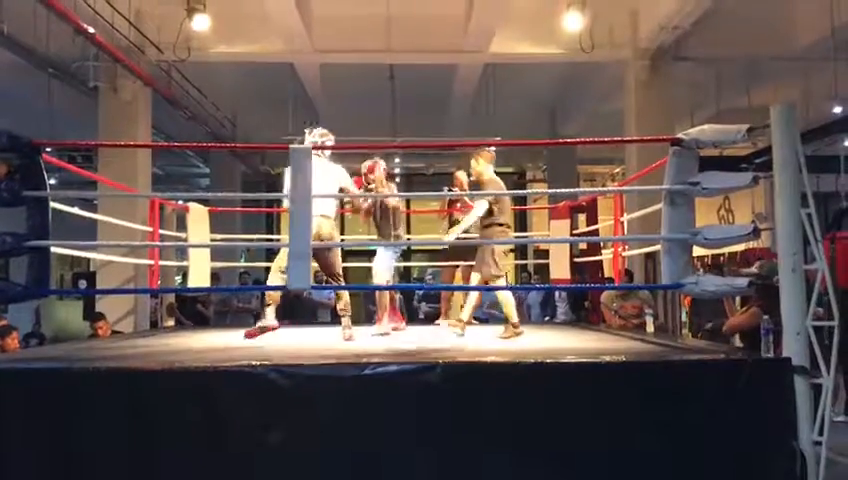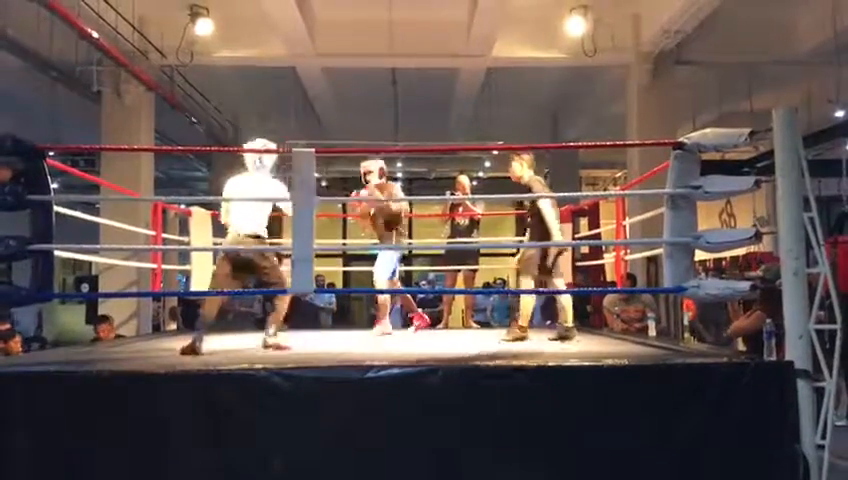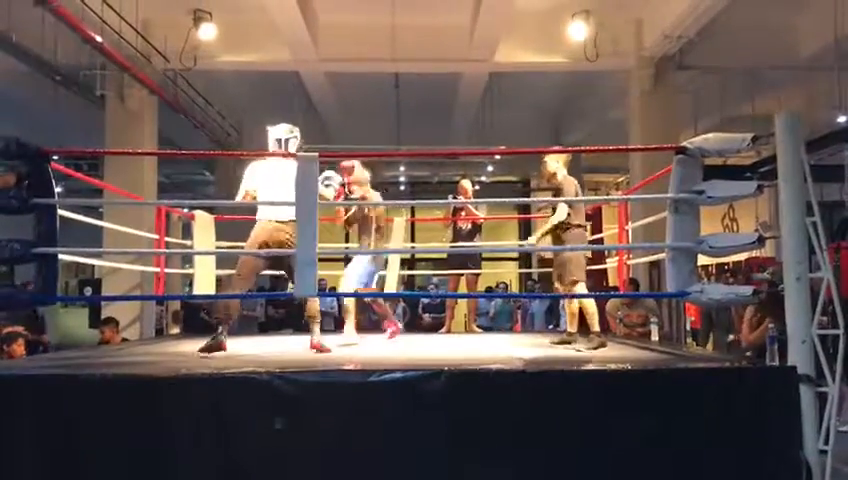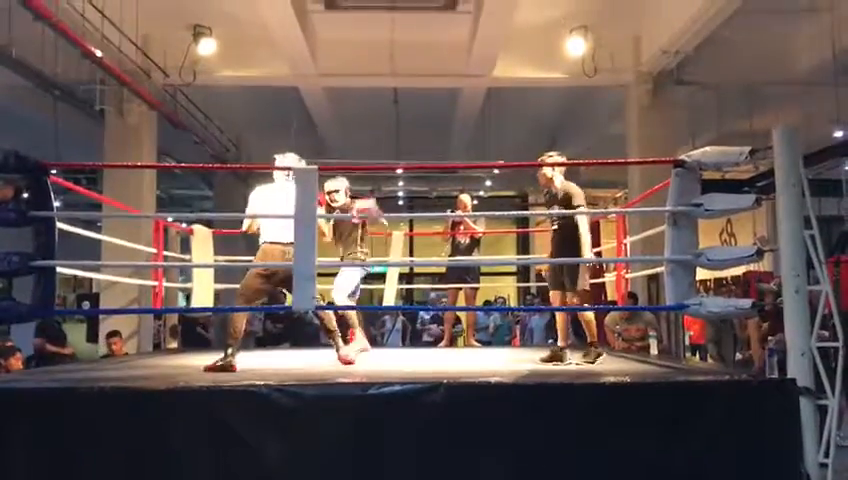
dt=0.5s
person 1, frame 1
right shoulder: (336, 170)
right elbow: (356, 197)
right hip: (328, 227)
left knee: (278, 272)
right knee: (336, 280)
left ankle: (269, 317)
right ankle: (347, 327)
person 1, frame 2
left shoulder: (232, 183)
right shoulder: (273, 184)
left elbow: (224, 218)
right elbow: (294, 212)
left hip: (232, 242)
right hip: (256, 245)
left knee: (216, 294)
right knee: (282, 288)
left ankle: (197, 339)
right ankle: (271, 335)
person 1, frame 3
left shoulder: (257, 167)
right shoulder: (300, 169)
left elbow: (242, 199)
left hip: (264, 230)
right hip: (290, 232)
left knee: (239, 284)
left ankle: (220, 334)
right ankle: (316, 336)
person 1, frame 4
left shoulder: (260, 192)
left elbow: (247, 227)
left hip: (269, 255)
right hip: (295, 256)
left knee: (242, 303)
left ankle: (229, 357)
right ankle: (340, 348)
person 2, frame 1
left shoulder: (491, 183)
right shoulder: (493, 183)
left elbow: (478, 211)
right elbow: (483, 212)
left wrist: (457, 231)
right wrist: (459, 229)
left hip: (495, 237)
right hip: (490, 238)
left knee: (498, 282)
right knee: (476, 279)
left ankle: (514, 325)
right ankle: (462, 321)
person 2, frame 2
left shoulder: (534, 183)
right shoulder: (534, 184)
left elbow: (546, 209)
left wrist: (556, 234)
right wrist: (523, 251)
left hip: (545, 238)
right hip: (545, 240)
left knee: (527, 281)
right knee: (557, 283)
left ankle: (521, 328)
right ankle: (568, 328)
person 2, frame 3
left shoulder: (567, 183)
right shoulder: (559, 187)
left elbow: (561, 215)
left wrist: (538, 235)
left hip: (572, 240)
right hip: (563, 242)
left knee: (576, 286)
right knee: (564, 287)
left ankle: (597, 335)
right ankle: (571, 332)
person 2, frame 4
left shoulder: (571, 190)
right shoulder: (550, 196)
left elbow: (582, 221)
left wrist: (586, 250)
right wrist: (549, 258)
left hip: (574, 252)
right hip: (558, 253)
left knee: (578, 299)
right knee: (557, 300)
left ankle: (594, 346)
right ankle: (560, 349)
person 3, frame 1
left shoulder: (389, 187)
right shoulder: (373, 193)
left elbow: (394, 203)
right elbow: (364, 214)
left wrist: (381, 184)
left hip: (392, 240)
right hip: (384, 240)
left knee: (380, 276)
right knee: (384, 280)
left ankle: (383, 322)
right ankle: (396, 320)
person 3, frame 2
left shoulder: (392, 188)
right shoulder: (373, 196)
left elbow: (404, 209)
right elbow: (372, 223)
left wrist: (382, 199)
right wrist: (361, 210)
left hip: (393, 242)
right hip: (384, 244)
left knee: (380, 279)
right knee: (392, 283)
left ankle: (383, 323)
right ankle: (419, 317)
person 3, frame 3
left shoulder: (372, 198)
right shoulder: (359, 204)
left elbow: (379, 213)
right elbow: (347, 224)
left wrist: (365, 189)
right wrist: (341, 209)
left hip: (371, 253)
right hip: (367, 252)
left knee: (346, 285)
right knee: (368, 293)
left ankle: (350, 332)
right ankle: (392, 324)
person 3, frame 4
left shoulder: (358, 206)
right shoulder: (335, 214)
left elbow: (382, 221)
right elbow: (328, 237)
left wrist: (374, 213)
right wrist: (320, 216)
left hip: (357, 261)
right hip: (347, 262)
left knee: (338, 294)
right knee: (346, 303)
left ankle: (357, 338)
right ankle: (362, 341)
person 4, frame 1
right shoulder: (451, 198)
right elbow: (442, 215)
left wrist: (462, 196)
right wrist: (446, 198)
left knee: (467, 279)
right knee: (446, 279)
right ankle: (443, 314)
person 4, frame 2
left shoulder: (476, 201)
right shoulder: (453, 203)
left elbow: (477, 215)
right elbow: (444, 219)
left wrist: (464, 201)
right wrist: (449, 201)
left hip: (470, 245)
right hip: (453, 244)
left knee: (469, 283)
right knee: (449, 283)
left ankle: (468, 319)
right ankle: (445, 319)
person 4, frame 3
right shoulder: (455, 206)
left elbow: (480, 219)
right elbow: (446, 223)
left wrist: (466, 205)
right wrist: (451, 206)
left knee: (472, 287)
right knee: (452, 287)
left ankle: (471, 324)
right ankle: (448, 324)
person 4, frame 4
left shoulder: (477, 219)
right shoulder: (454, 220)
left elbow: (478, 233)
right elbow: (445, 238)
left wrist: (465, 219)
right wrist: (450, 221)
left knee: (470, 301)
right knee: (450, 301)
left ankle: (470, 338)
right ankle: (446, 338)
